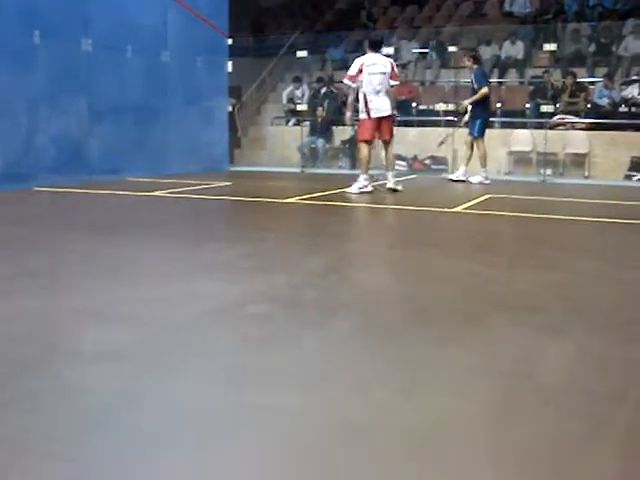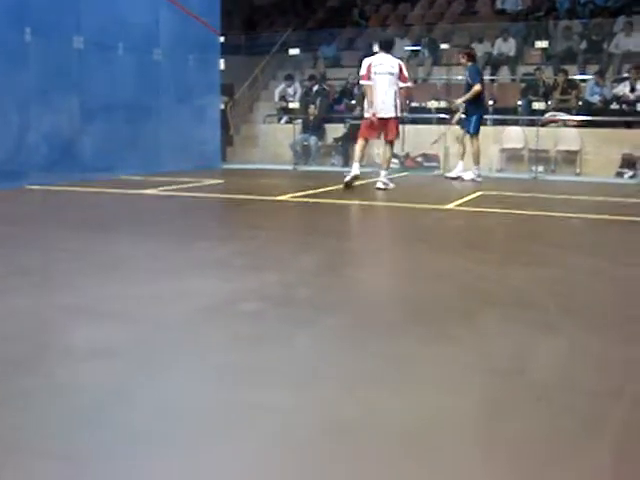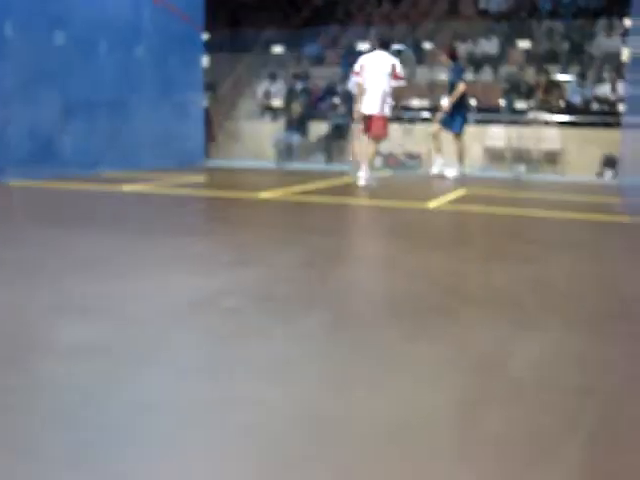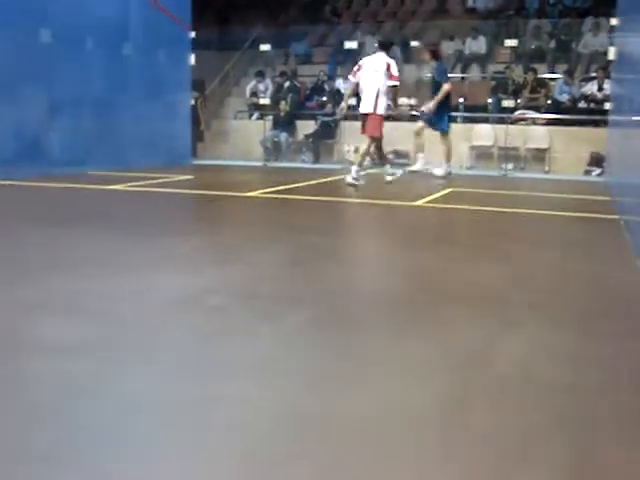
dt=0.2s
person 1, frame 1
left shoulder: (360, 62)
right shoulder: (389, 62)
left elbow: (352, 87)
right elbow: (393, 87)
left wrist: (349, 109)
right wrist: (393, 108)
left hip: (368, 110)
right hip: (386, 109)
left knee: (364, 144)
right knee: (387, 145)
left ankle: (364, 181)
right ankle: (391, 180)
person 1, frame 2
left shoulder: (368, 62)
right shoulder: (399, 64)
left elbow: (367, 87)
right elbow: (403, 89)
left wrist: (371, 108)
right wrist: (401, 109)
left hip: (374, 111)
right hip: (391, 110)
left knee: (362, 139)
right knee: (388, 145)
left ankle: (355, 168)
right ankle: (383, 178)
person 1, frame 3
left shoulder: (364, 59)
right shoulder: (393, 62)
left elbow: (357, 83)
right elbow: (396, 86)
left wrist: (357, 105)
right wrist: (395, 105)
left hip: (366, 106)
right hip: (381, 108)
left knee: (369, 139)
right knee: (373, 141)
left ankle: (363, 171)
right ankle: (365, 174)
person 1, frame 4
left shoulder: (364, 61)
right shoulder: (389, 62)
left elbow: (352, 81)
right elbow: (393, 87)
left wrist: (345, 102)
right wrist: (395, 104)
left hip: (365, 106)
right hip: (377, 107)
left knee: (376, 140)
right knee: (370, 140)
left ankle: (388, 171)
right ankle: (354, 173)
person 2, frame 1
left shoulder: (478, 72)
right shoulder: (478, 72)
left elbow: (485, 90)
left wrist: (469, 101)
right wrist: (469, 113)
left hip: (480, 113)
right hip: (477, 113)
left knee: (479, 141)
right knee: (470, 142)
left ankle: (483, 175)
right ankle: (462, 172)
person 2, frame 2
left shoulder: (472, 69)
right shoulder: (472, 70)
left elbow: (478, 87)
left wrist: (462, 100)
right wrist: (462, 107)
left hip: (475, 110)
right hip: (470, 110)
left knee: (473, 139)
left ankle: (476, 172)
right ankle: (460, 168)
person 2, frame 3
left shoulder: (456, 68)
right shoulder: (453, 69)
left elbow: (462, 86)
left wrist: (449, 103)
right wrist: (445, 106)
left hip: (457, 109)
right hip: (451, 109)
left knee: (457, 137)
right knee: (436, 131)
left ankle: (459, 168)
right ankle: (439, 163)
person 2, frame 4
left shoulder: (440, 68)
right shoulder: (434, 68)
left elbow: (447, 86)
left wrist: (434, 102)
right wrist: (428, 104)
left hip: (442, 108)
right hip: (433, 108)
left knee: (444, 137)
right knee: (418, 129)
left ankle: (447, 167)
right ankle: (420, 161)
